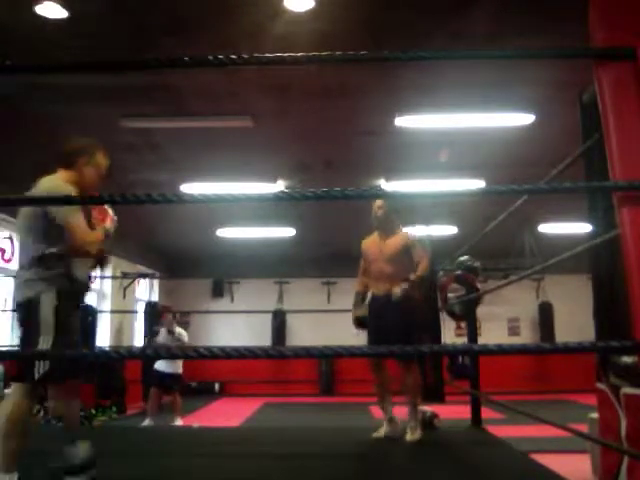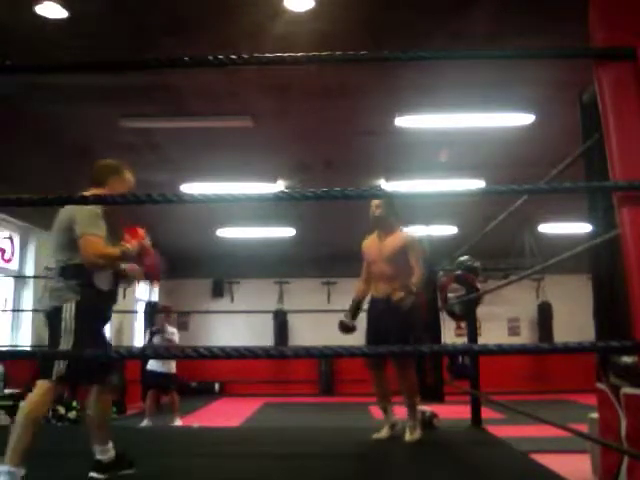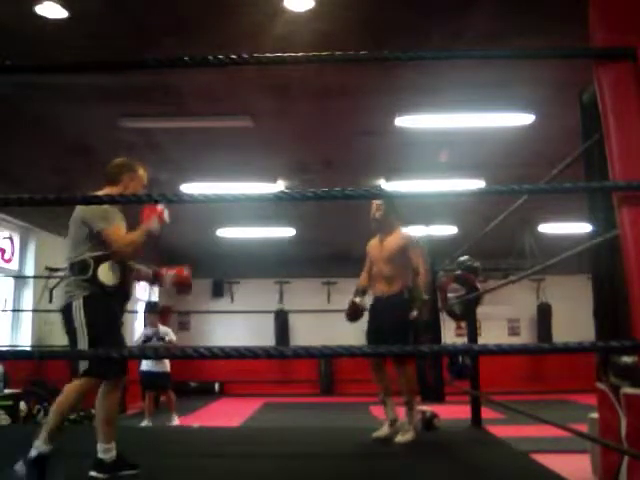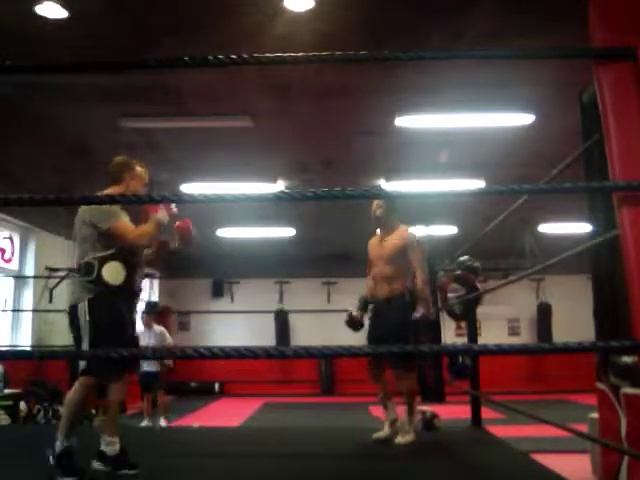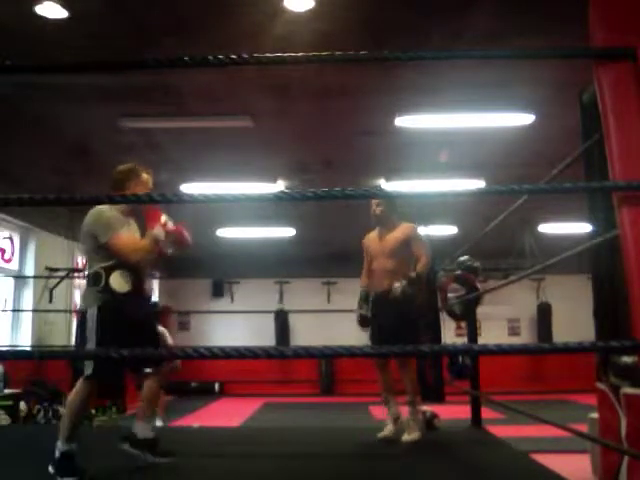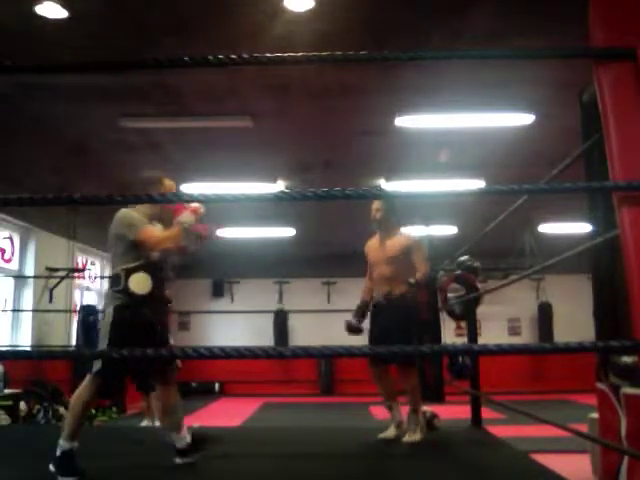
dt=0.2s
person 1, frame 1
left shoulder: (49, 191)
right shoulder: (60, 191)
right elbow: (85, 244)
left wrist: (95, 244)
right wrist: (106, 228)
left hip: (51, 296)
right hip: (47, 296)
left knee: (67, 379)
right knee: (28, 383)
person 1, frame 2
left shoulder: (89, 211)
right shoulder: (86, 208)
right elbow: (92, 257)
left wrist: (131, 269)
right wrist: (127, 248)
left hip: (86, 306)
right hip: (72, 304)
left knee: (102, 377)
right knee: (51, 383)
person 1, frame 3
left shoulder: (111, 211)
right shoulder: (98, 206)
left elbow: (120, 262)
right elbow: (124, 246)
left wrist: (157, 276)
right wrist: (151, 224)
left hip: (106, 303)
right hip: (85, 300)
left knee: (113, 377)
right knee: (87, 377)
right ankle: (38, 452)
person 1, frame 4
left shoulder: (118, 212)
right shoulder: (100, 206)
left elbow: (134, 252)
right elbow: (137, 239)
right wrist: (161, 215)
left hip: (117, 302)
right hip: (94, 301)
left knee: (123, 374)
right knee: (91, 377)
left ankle: (109, 451)
right ankle: (62, 449)
person 1, frame 5
left shoulder: (128, 221)
right shoulder: (102, 215)
left elbow: (143, 257)
right elbow: (133, 254)
left wrist: (166, 241)
right wrist: (160, 233)
left hip: (132, 308)
right hip: (105, 308)
right knee: (91, 381)
left ankle: (141, 434)
right ankle: (63, 452)
person 1, frame 6
left shoulder: (152, 224)
right shoulder: (128, 218)
left elbow: (166, 253)
right elbow: (165, 244)
left wrist: (188, 233)
right wrist: (186, 218)
left hip: (149, 313)
right hip: (124, 310)
left knee: (166, 376)
right knee: (97, 381)
left ankle: (183, 444)
right ankle: (64, 451)
person 2, frame 1
left shoulder: (406, 238)
right shoulder: (367, 244)
left elbow: (425, 264)
right elbow: (363, 274)
left wrist: (409, 283)
right wrist: (358, 303)
left hip: (402, 303)
right hip: (377, 304)
left knee: (407, 362)
right knee: (376, 364)
left ankle: (414, 419)
right ankle: (389, 420)
person 2, frame 2
left shoulder: (405, 238)
right shoulder: (367, 243)
left elbow: (418, 271)
left wrist: (409, 294)
right wrist: (353, 308)
left hip: (400, 304)
right hip: (377, 306)
left knee: (403, 363)
right knee: (375, 366)
left ankle: (414, 420)
right ankle: (389, 422)
person 2, frame 3
left shoulder: (405, 239)
right shoulder: (371, 244)
left elbow: (422, 270)
left wrist: (421, 301)
right wrist: (357, 296)
left hip: (400, 302)
right hip: (378, 304)
left knee: (402, 362)
right knee: (376, 362)
left ankle: (410, 421)
right ankle: (391, 418)
person 2, frame 4
left shoulder: (406, 236)
right shoulder: (373, 243)
left elbow: (421, 271)
left wrist: (423, 304)
right wrist: (361, 306)
left hip: (401, 306)
right hip: (380, 307)
left knee: (403, 368)
right knee: (375, 368)
left ankle: (409, 424)
right ankle: (391, 420)
person 2, frame 5
left shoulder: (408, 231)
right shoulder: (368, 240)
left elbow: (425, 260)
left wrist: (408, 281)
right wrist: (363, 303)
left hip: (403, 300)
right hip: (380, 301)
left knee: (404, 359)
right knee: (380, 361)
left ankle: (415, 419)
right ankle: (394, 418)
person 2, frame 6
left shoulder: (407, 240)
right shoulder: (370, 245)
left elbow: (424, 268)
left wrist: (408, 287)
right wrist: (360, 310)
left hip: (403, 305)
right hip: (379, 309)
left knee: (406, 366)
right knee: (378, 368)
left ankle: (416, 420)
right ankle: (397, 421)
